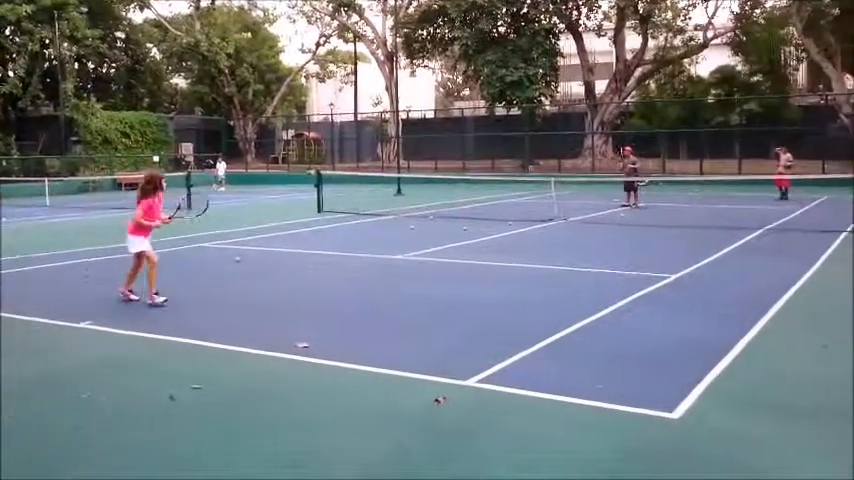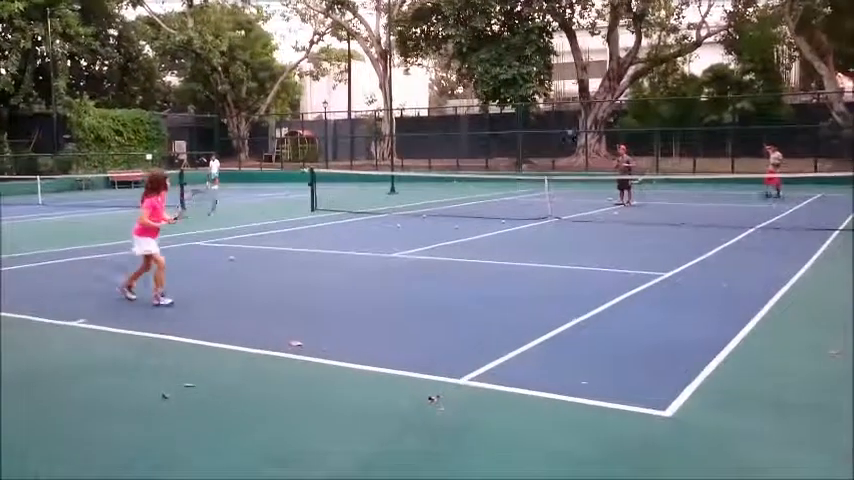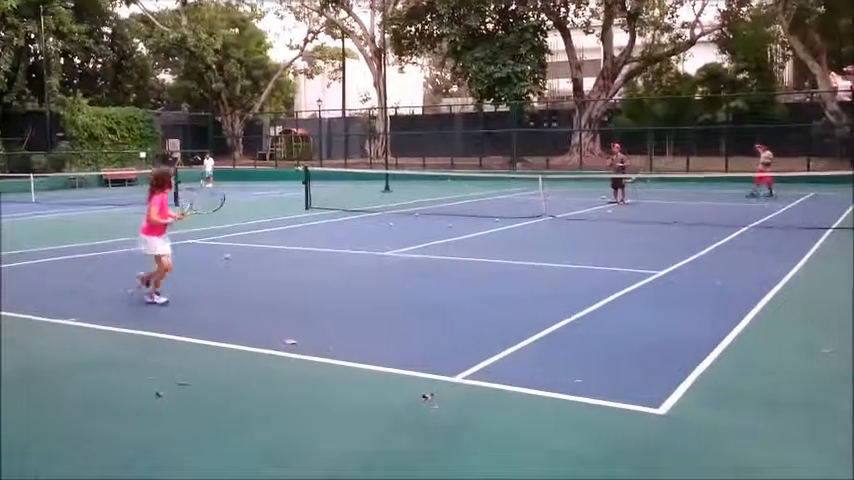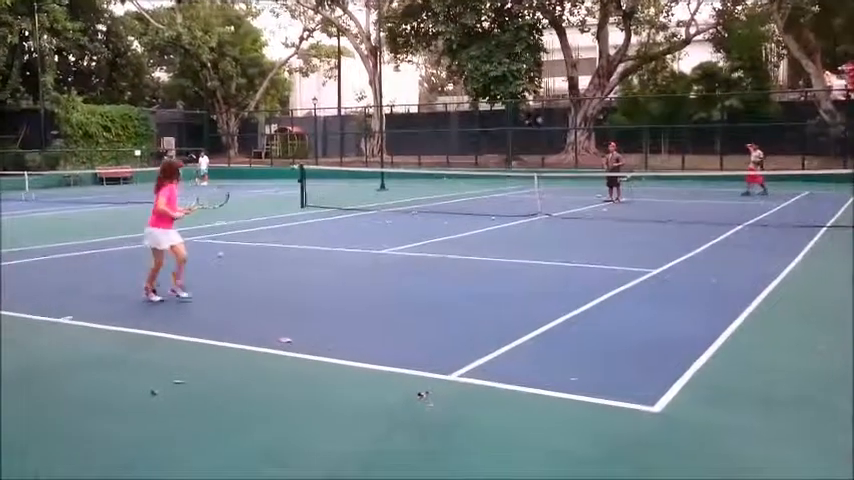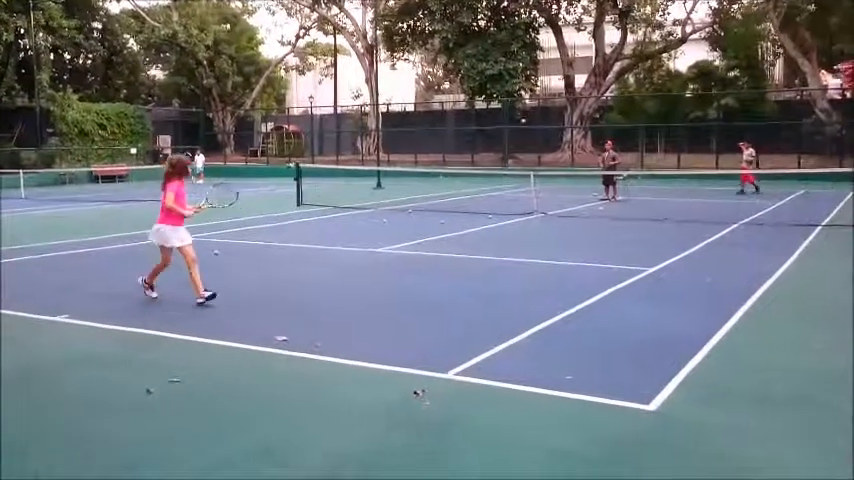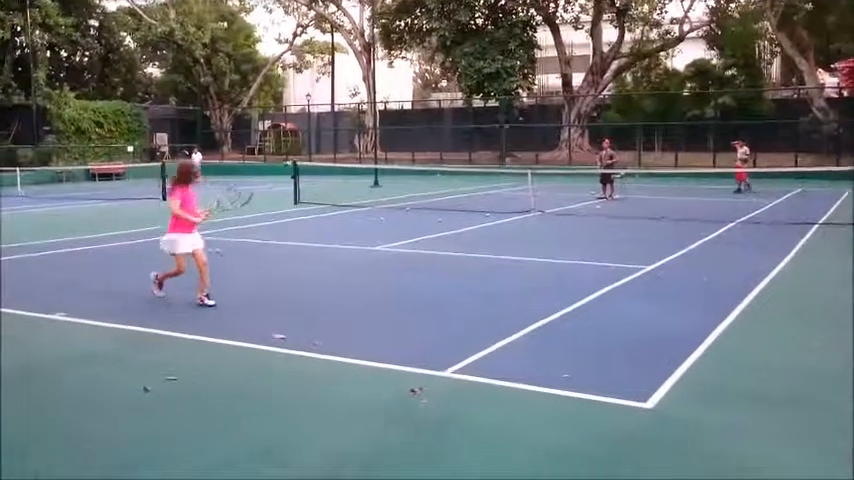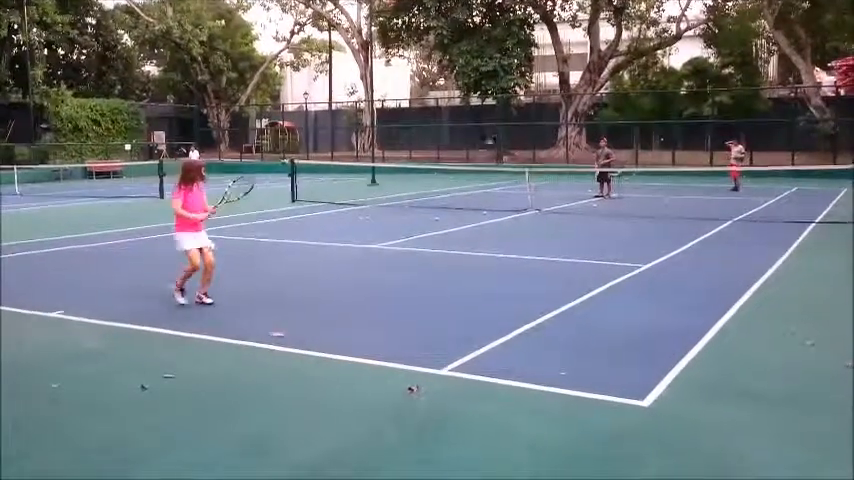
dt=0.1s
person 1, frame 1
left shoulder: (158, 196)
right shoulder: (146, 200)
left elbow: (158, 213)
right elbow: (136, 219)
left wrist: (164, 218)
right wrist: (152, 224)
left hip: (143, 235)
right hip: (136, 235)
left knee: (137, 265)
right knee: (153, 261)
left ankle: (127, 290)
right ankle: (153, 295)
person 1, frame 2
left shoulder: (161, 196)
right shoulder: (150, 199)
right elbow: (143, 221)
left wrist: (168, 219)
right wrist: (158, 225)
left hip: (151, 237)
right hip: (143, 237)
left knee: (147, 266)
right knee: (161, 263)
left ankle: (127, 286)
right ankle: (158, 295)
person 1, frame 3
left shoulder: (164, 194)
right shoulder: (157, 196)
right elbow: (152, 218)
left wrist: (175, 215)
right wrist: (167, 221)
left hip: (160, 235)
right hip: (151, 235)
left knee: (167, 266)
right knee: (165, 266)
left ankle: (145, 277)
right ankle: (154, 293)
person 1, frame 4
left shoulder: (171, 186)
right shoulder: (166, 187)
right elbow: (160, 207)
left wrist: (182, 210)
right wrist: (175, 215)
left hip: (168, 229)
right hip: (157, 229)
left knee: (182, 256)
right knee: (159, 263)
left ankle: (177, 286)
right ankle: (149, 290)
person 1, frame 5
left shoulder: (179, 183)
right shoulder: (173, 184)
right elbow: (168, 203)
left wrist: (191, 208)
right wrist: (185, 212)
left hip: (179, 227)
right hip: (167, 227)
left knee: (191, 259)
right knee: (166, 261)
left ankle: (201, 293)
right ankle: (147, 282)
person 1, frame 6
left shoulder: (189, 189)
right shoulder: (178, 190)
right elbow: (175, 210)
left wrist: (200, 213)
right wrist: (193, 219)
left hip: (191, 233)
right hip: (178, 234)
left knee: (203, 262)
right knee: (180, 269)
left ankle: (203, 295)
right ankle: (158, 278)
person 1, frame 7
left shoulder: (199, 187)
right shoulder: (181, 189)
left elbow: (204, 207)
right elbow: (176, 210)
left wrist: (210, 210)
right wrist: (196, 217)
left hip: (199, 231)
right hip: (185, 233)
left knee: (210, 263)
right knee: (195, 264)
left ankle: (202, 293)
right ankle: (179, 285)
